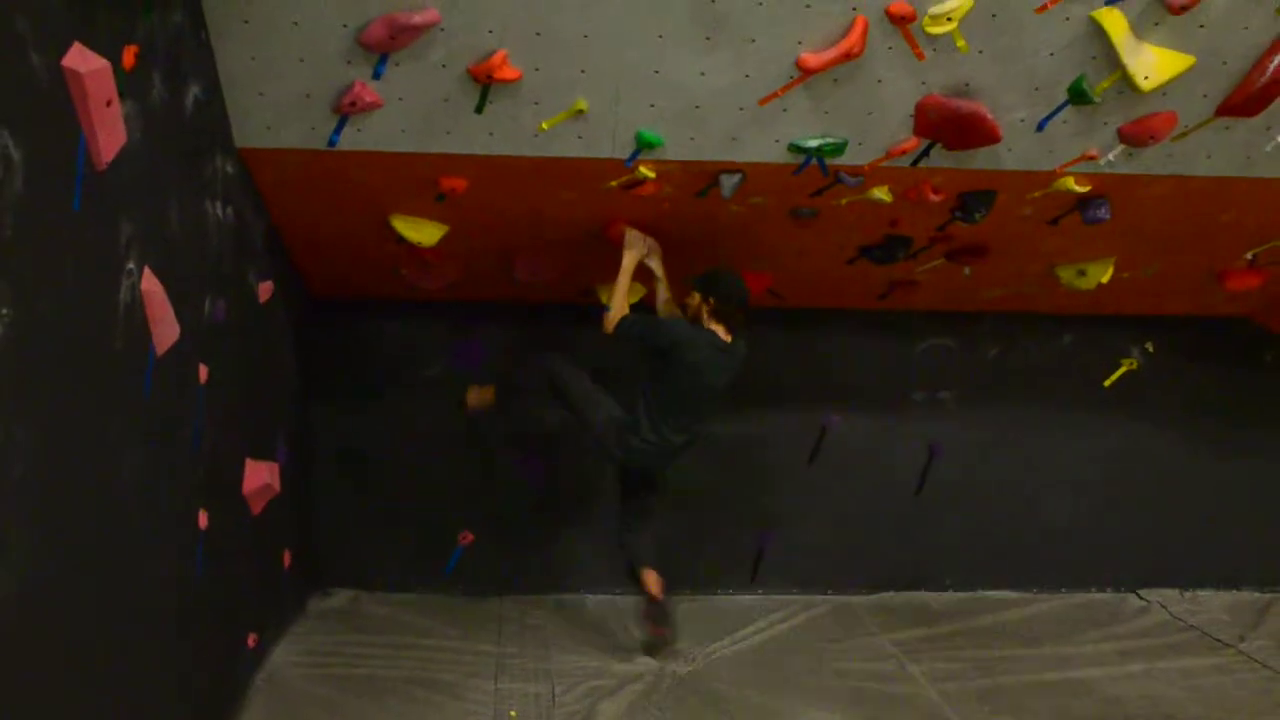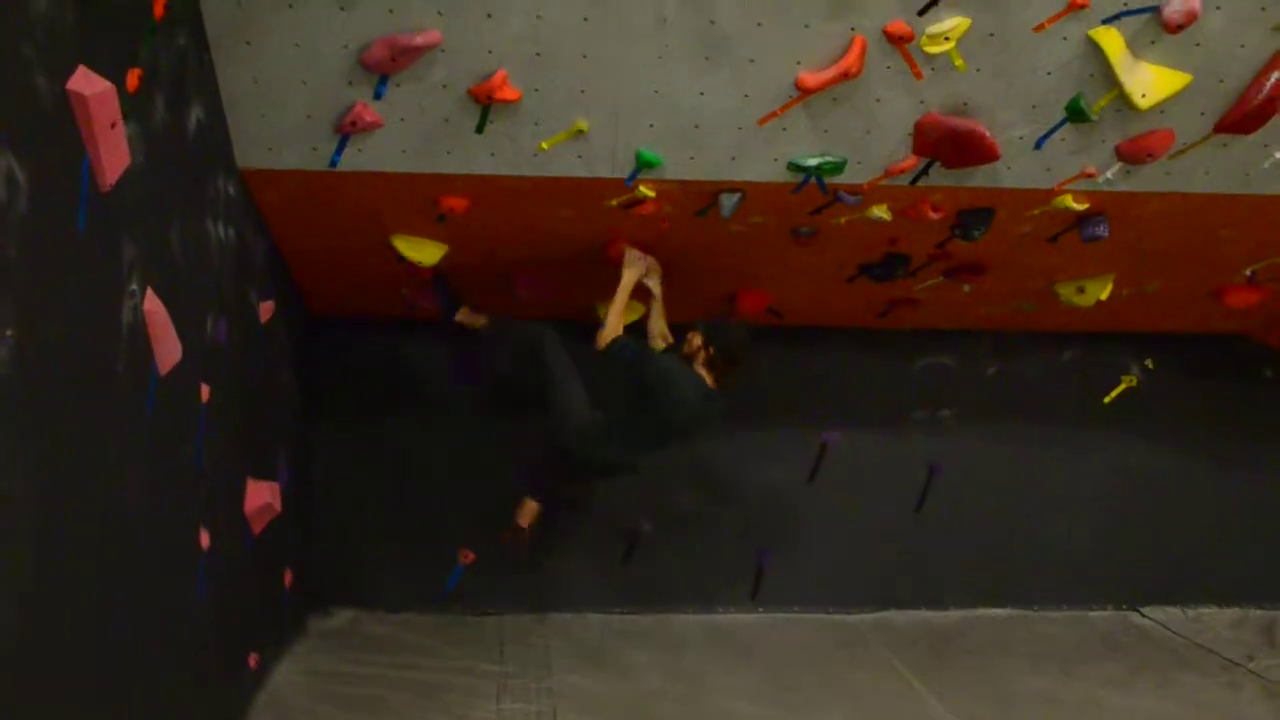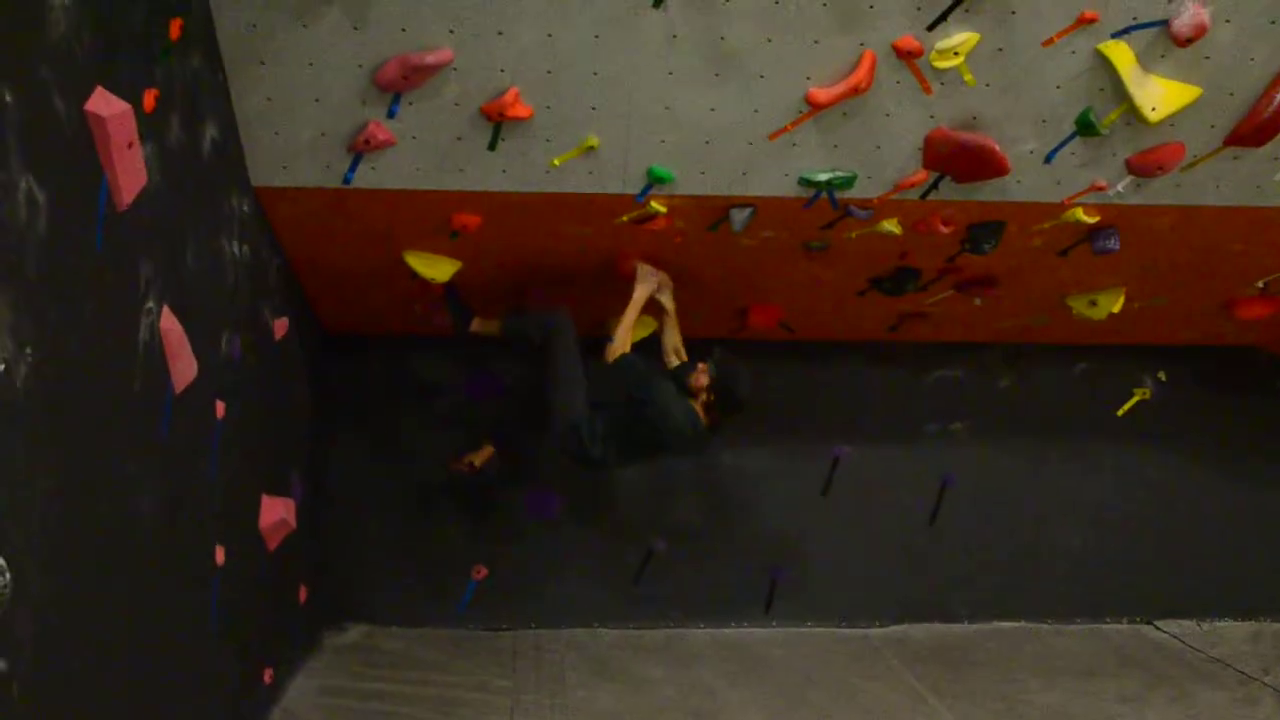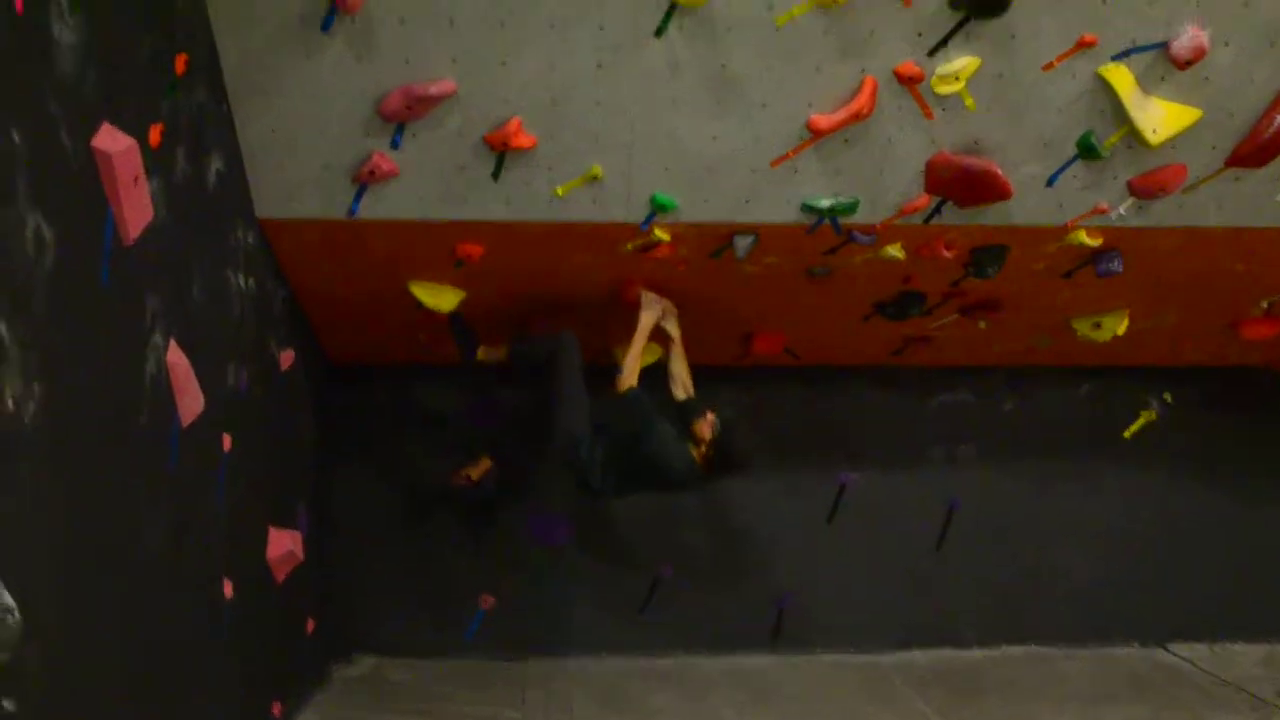
dt=0.3s
person 1, frame 1
left shoulder: (682, 336)
right shoulder: (735, 351)
left elbow: (613, 320)
left wrist: (630, 262)
right wrist: (657, 271)
left hip: (630, 441)
right hip: (658, 457)
left knee: (557, 371)
right knee: (637, 523)
left ankle: (485, 396)
right ankle: (655, 598)
person 1, frame 2
left shoulder: (670, 374)
right shoulder: (711, 403)
left elbow: (605, 339)
right elbow: (661, 342)
left wrist: (629, 279)
right wrist: (655, 292)
left hip: (591, 437)
right hip: (611, 456)
left knee: (543, 339)
right knee: (567, 450)
left ankle: (463, 315)
right ankle: (523, 524)
person 1, frame 3
left shoulder: (666, 405)
right shoulder: (698, 424)
left elbow: (614, 353)
right elbow: (674, 357)
left wrist: (640, 293)
right wrist: (668, 306)
left hip: (580, 433)
right hip: (594, 446)
left knee: (557, 324)
left ankle: (473, 324)
right ankle: (483, 454)
person 1, frame 4
left shoulder: (668, 452)
right shoulder: (691, 458)
left elbow: (624, 385)
right elbow: (682, 388)
left wrist: (646, 323)
right wrist: (674, 333)
left hip: (581, 452)
left knee: (564, 346)
left ankle: (480, 353)
